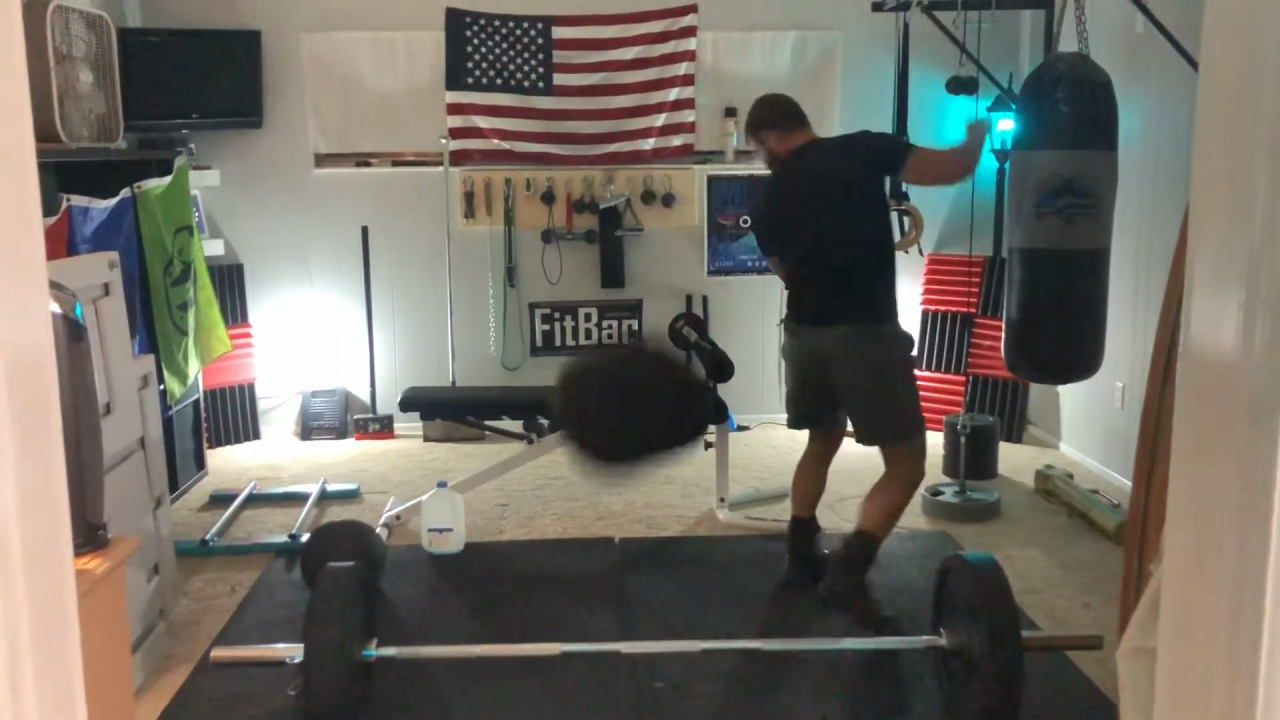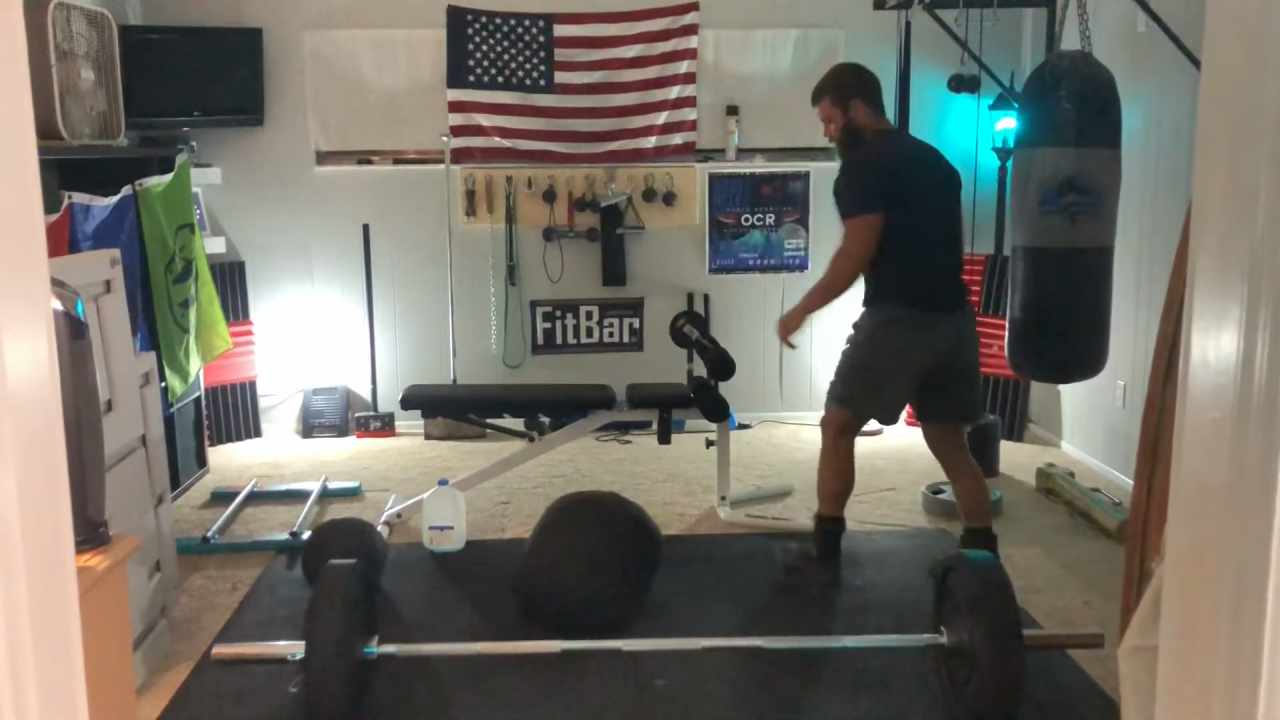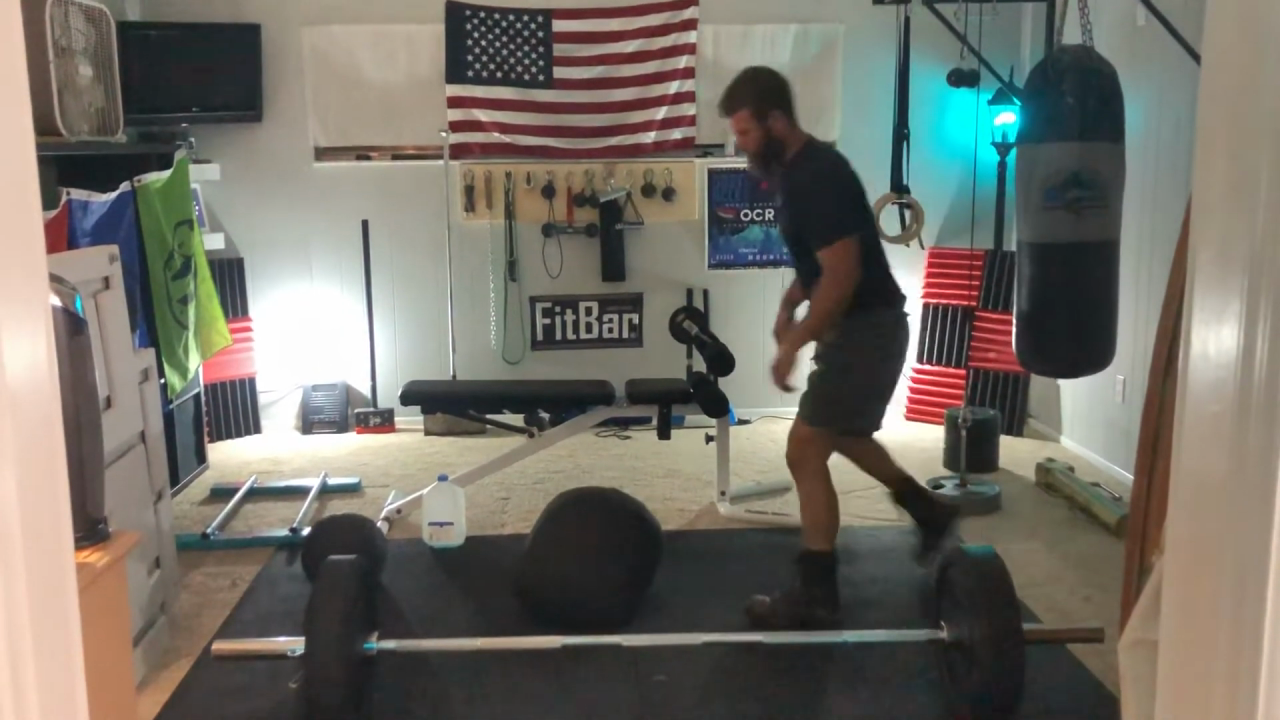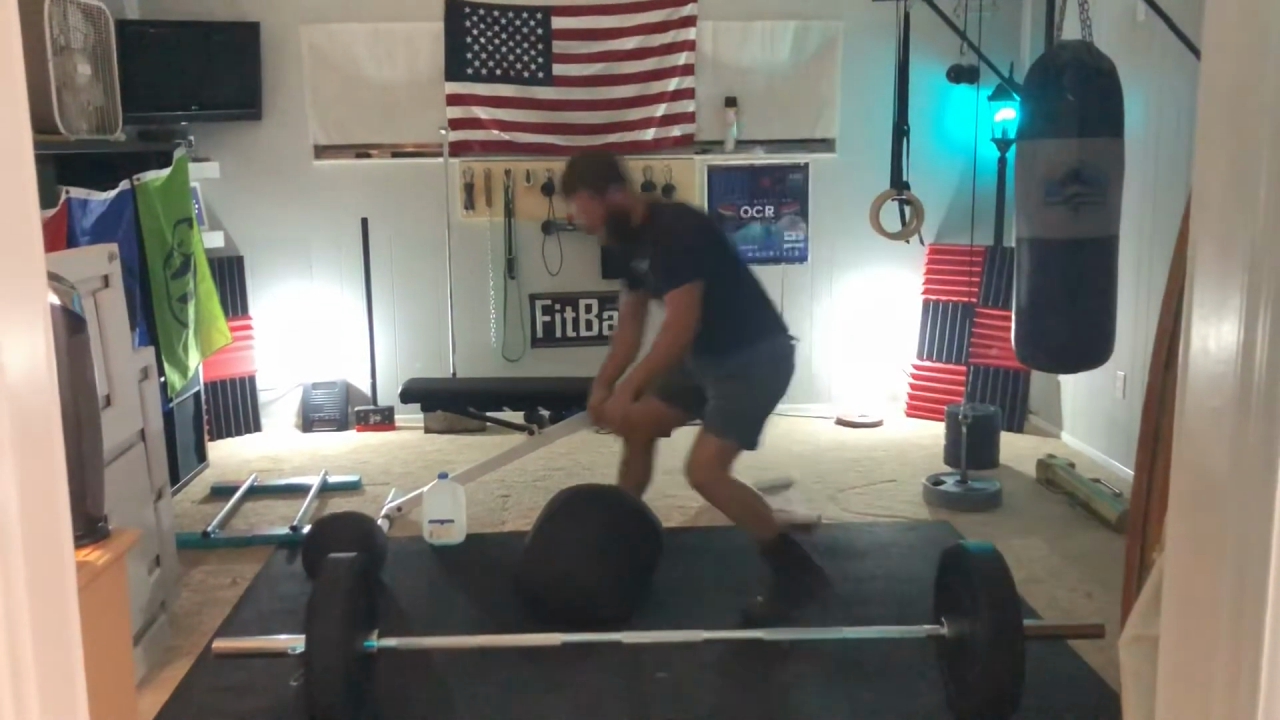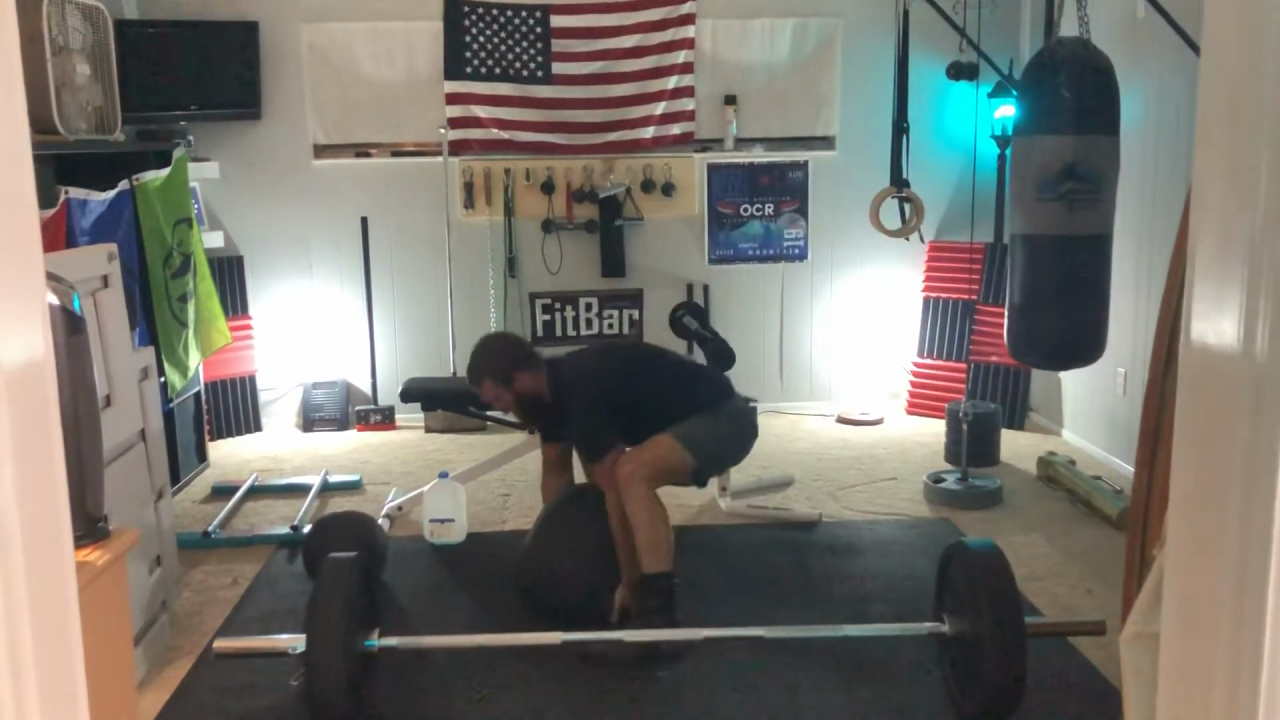
dt=0.5s
person 1, frame 1
left shoulder: (770, 203)
right shoulder: (859, 150)
right elbow: (952, 169)
right wrist: (976, 139)
left hip: (803, 335)
right hip: (867, 338)
left knee: (821, 442)
right knee: (905, 462)
left ankle: (799, 560)
right ankle: (849, 570)
person 1, frame 2
left shoulder: (864, 166)
right shoulder: (933, 160)
left elbow: (857, 253)
left wrist: (802, 310)
left hip: (899, 321)
right hip: (954, 319)
left knee: (837, 428)
right knee: (951, 446)
left ankle: (825, 551)
person 1, frame 3
left shoulder: (815, 179)
right shoulder: (802, 168)
left elbow: (841, 275)
left wrist: (793, 345)
right wrist: (789, 306)
left hip: (865, 326)
right hip: (864, 321)
left knee: (805, 452)
right knee: (840, 433)
left ankle: (816, 594)
right ankle: (929, 512)
person 1, frame 4
left shoulder: (677, 233)
right shoulder: (631, 238)
left elbow: (678, 329)
right elbow: (632, 318)
left wrist: (627, 391)
right wrist: (603, 383)
left hip: (758, 354)
right hip: (715, 352)
left knee: (705, 471)
right knee: (637, 430)
left ankle: (795, 574)
person 1, frame 5
left shoulder: (584, 392)
right shoulder: (553, 387)
left elbow: (615, 492)
right elbow: (555, 472)
left wrist: (628, 580)
left hip: (723, 419)
left knee: (633, 474)
right knee: (590, 445)
left ankle: (657, 615)
